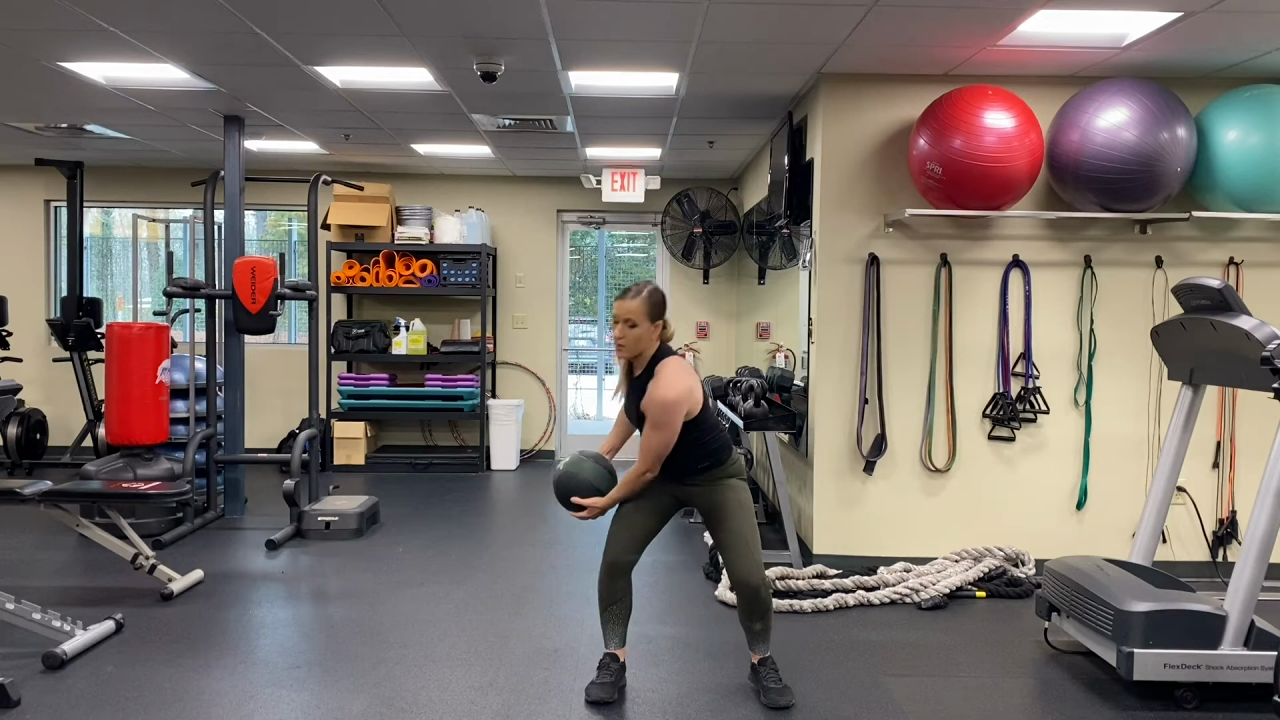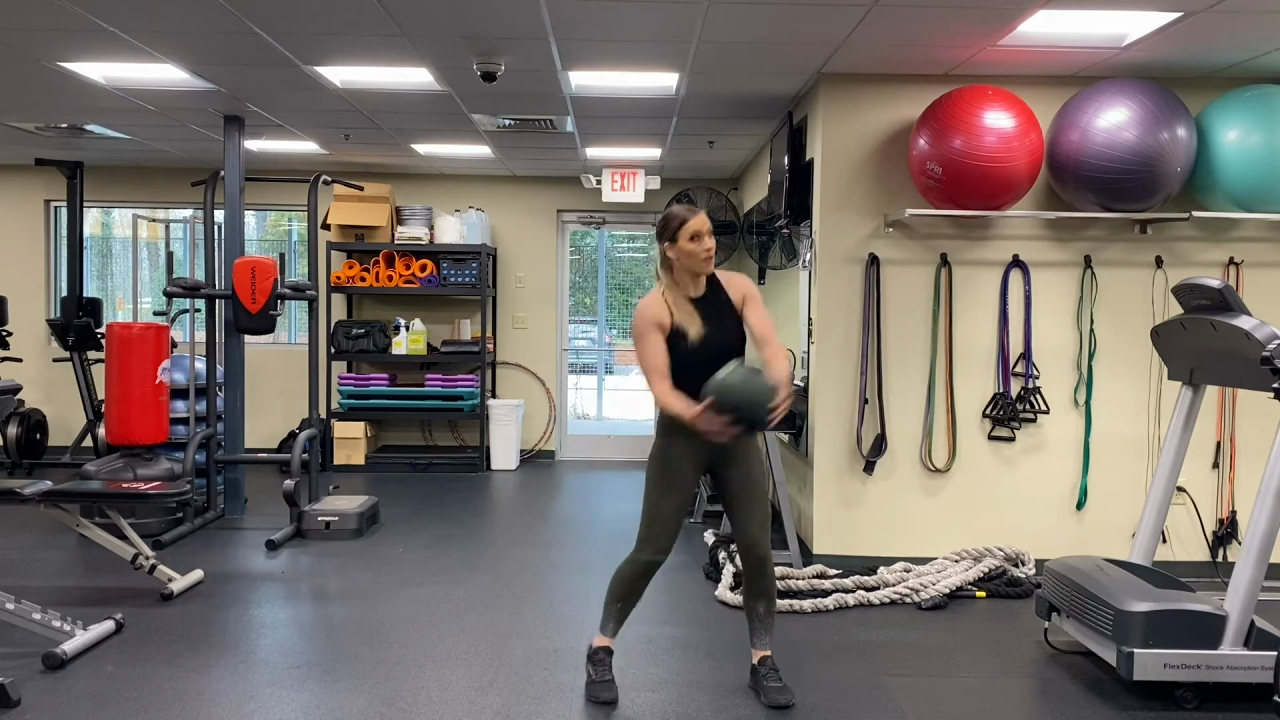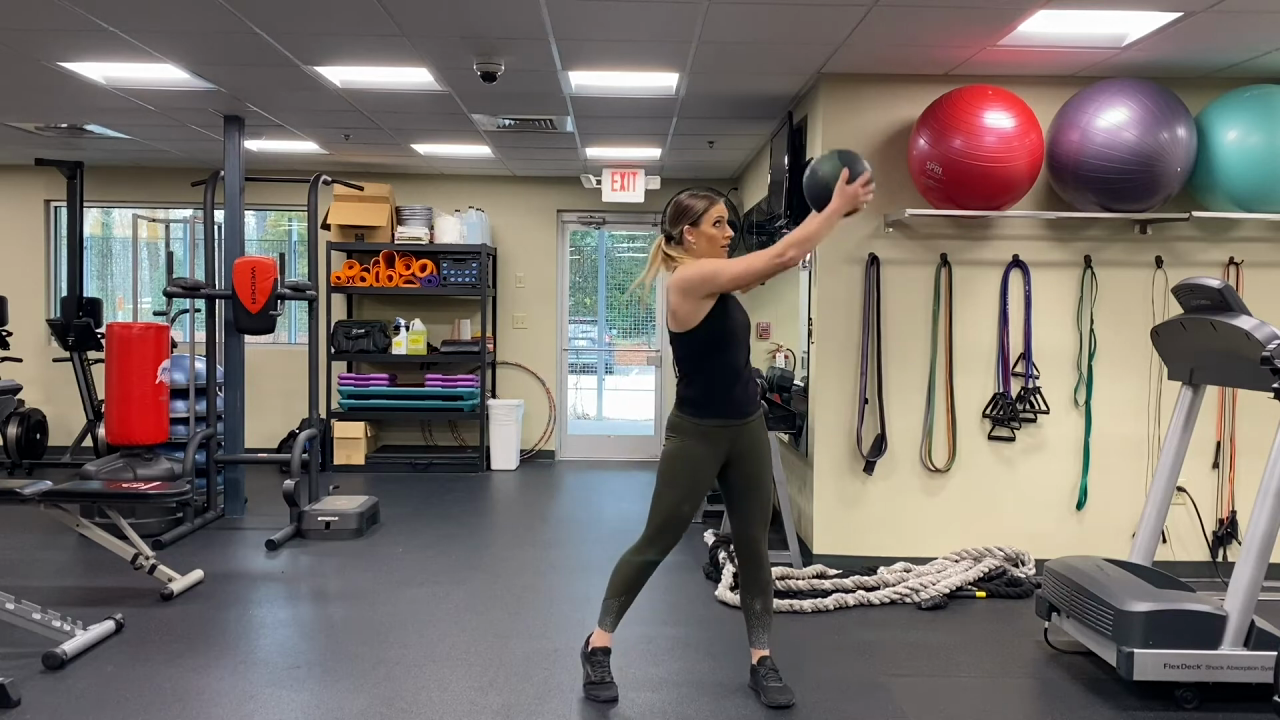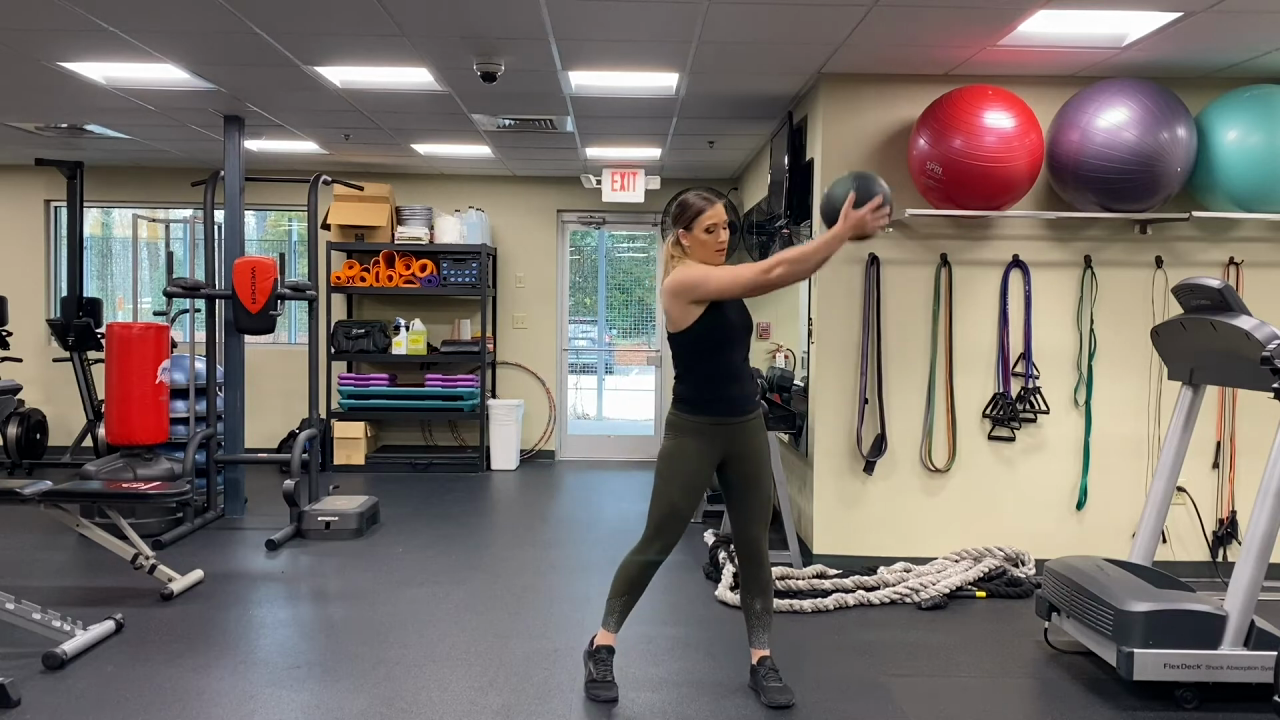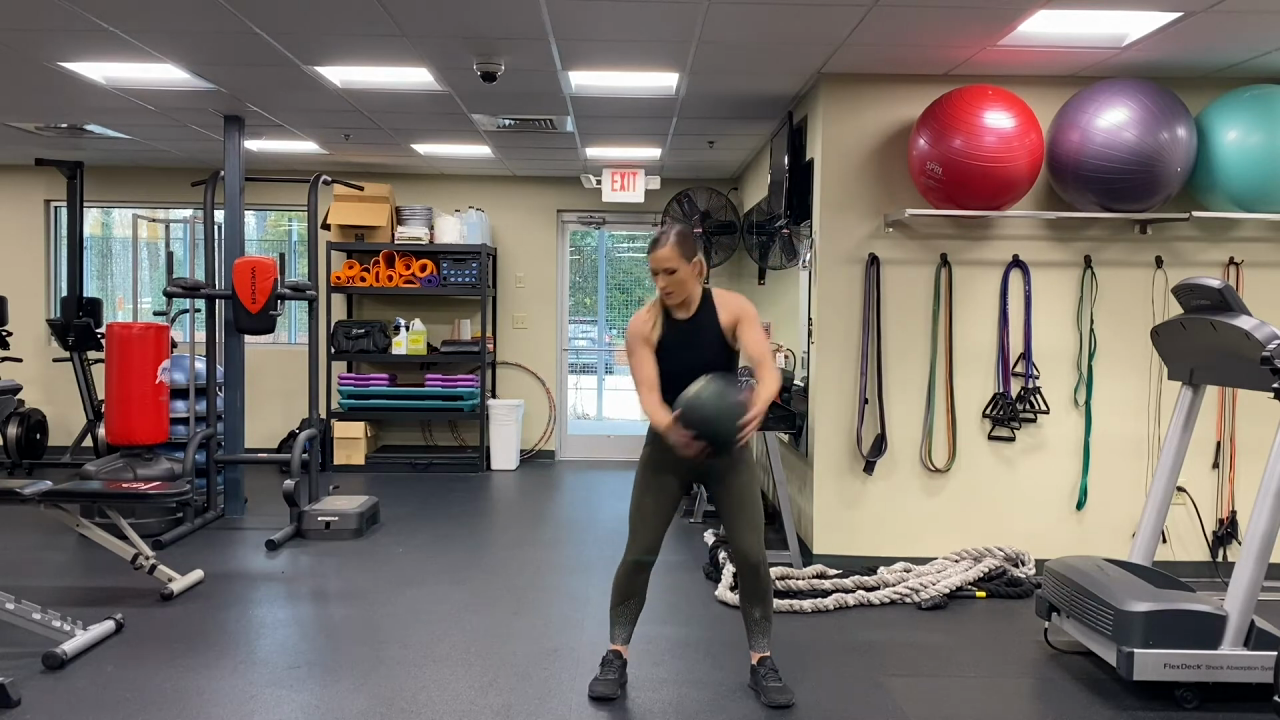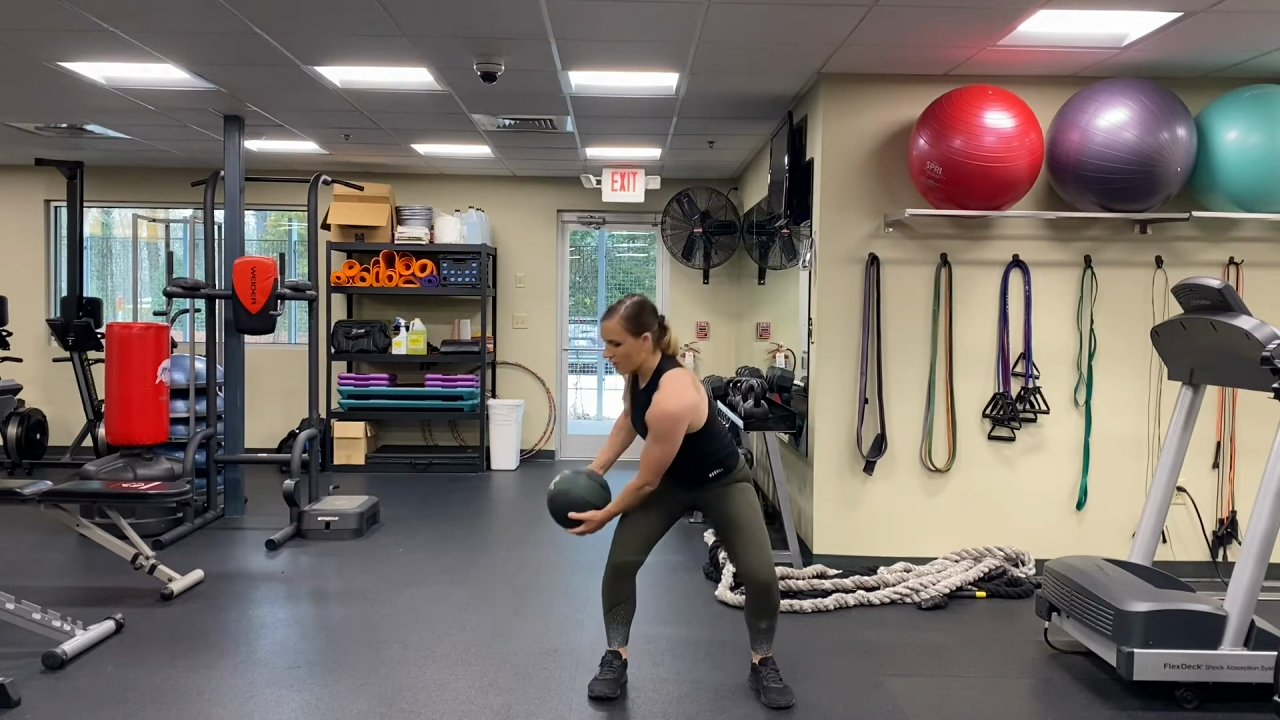
dt=0.3s
person 1, frame 1
left shoulder: (669, 386)
right shoulder: (630, 356)
left elbow: (649, 464)
left wrist: (605, 503)
right wrist: (602, 455)
left hip: (715, 476)
right hip: (659, 474)
left knee: (750, 577)
right knee: (615, 560)
left ankle: (762, 662)
right ankle: (614, 659)
person 1, frame 2
left shoulder: (736, 287)
right shoulder: (652, 309)
left elbow: (771, 344)
right elbow: (660, 387)
left wrist: (779, 385)
right wrist: (694, 414)
left hip: (738, 438)
right hip: (680, 438)
left knee: (757, 549)
right knee: (651, 552)
left ankle: (762, 659)
right ankle: (602, 648)
person 1, frame 3
left shoulder: (714, 275)
right shoulder: (691, 279)
left elbow: (779, 257)
right elbow: (781, 255)
left wrist: (834, 210)
right wrist: (837, 207)
left hip: (747, 428)
right hip: (697, 434)
left knee: (754, 546)
right knee: (656, 544)
left ankle: (761, 658)
right ankle: (597, 644)
person 1, frame 4
left shoulder: (724, 281)
right shoulder: (685, 281)
left elbow: (787, 272)
right elbow: (771, 269)
left wrist: (844, 231)
right wrist: (843, 230)
left hip: (746, 427)
right hip: (694, 431)
left knee: (753, 546)
right knee: (656, 544)
left ankle: (761, 659)
right ankle: (602, 644)
person 1, frame 5
left shoulder: (732, 308)
right shoulder: (643, 324)
left elbow: (768, 371)
right elbow: (647, 397)
left wrist: (758, 408)
right wrist: (670, 426)
left hip: (724, 448)
right hip: (670, 445)
left knee: (750, 556)
right knee: (640, 553)
left ankle: (761, 659)
right ankle: (616, 654)
person 1, frame 6
left shoulder: (673, 398)
right shoulder: (634, 372)
left elbow: (646, 480)
right elbow: (629, 419)
left wrist: (603, 516)
right wrist: (592, 472)
left hip: (721, 482)
right hip: (668, 480)
left knee: (761, 576)
right knee: (621, 562)
left ankle: (762, 662)
right ankle: (616, 657)
